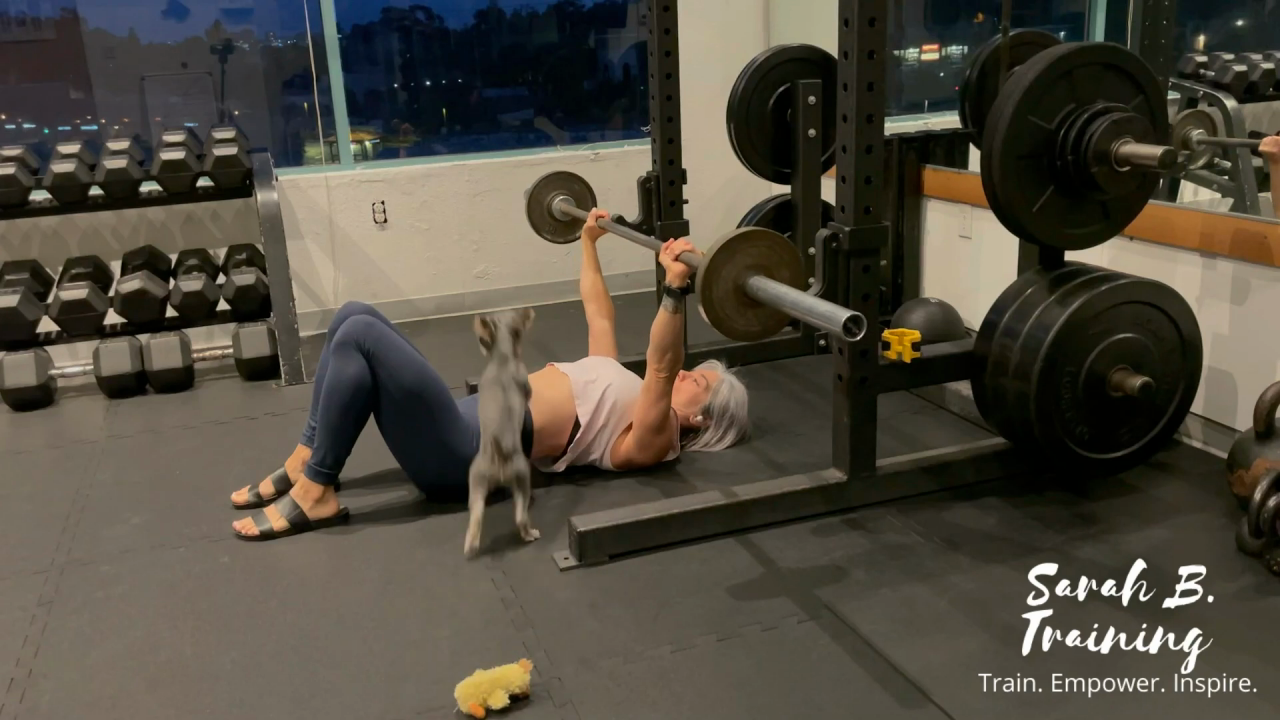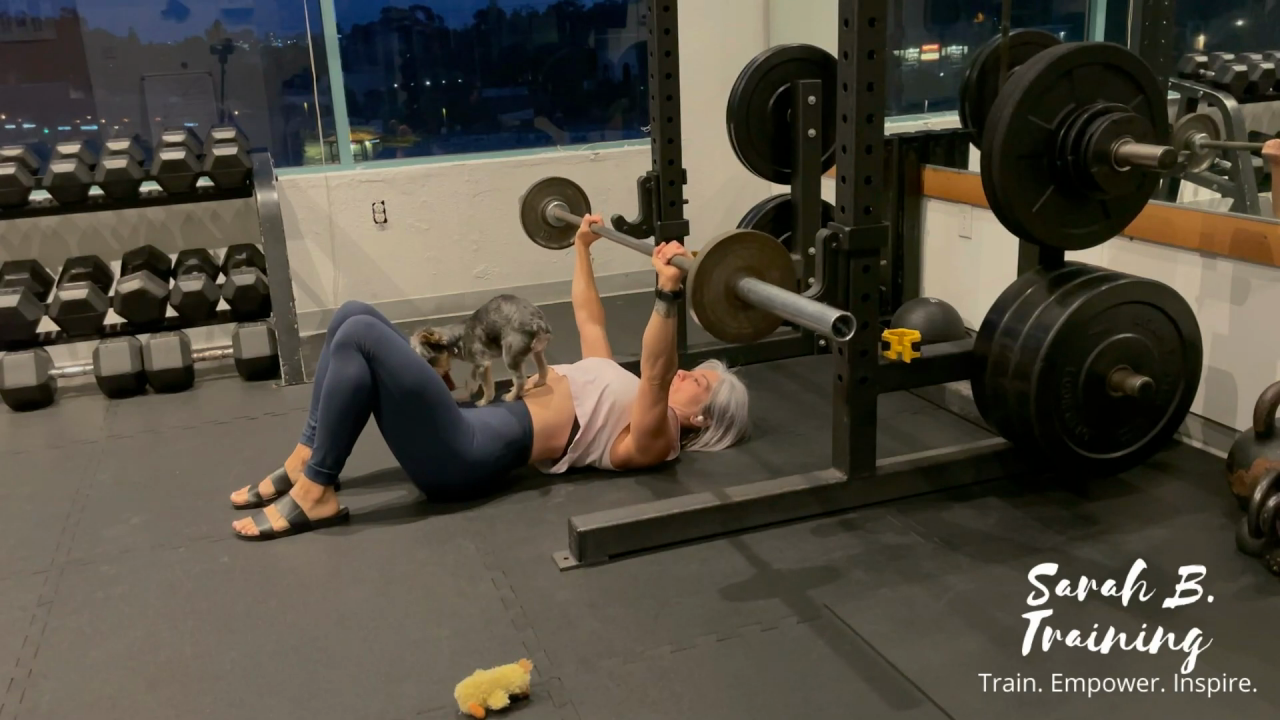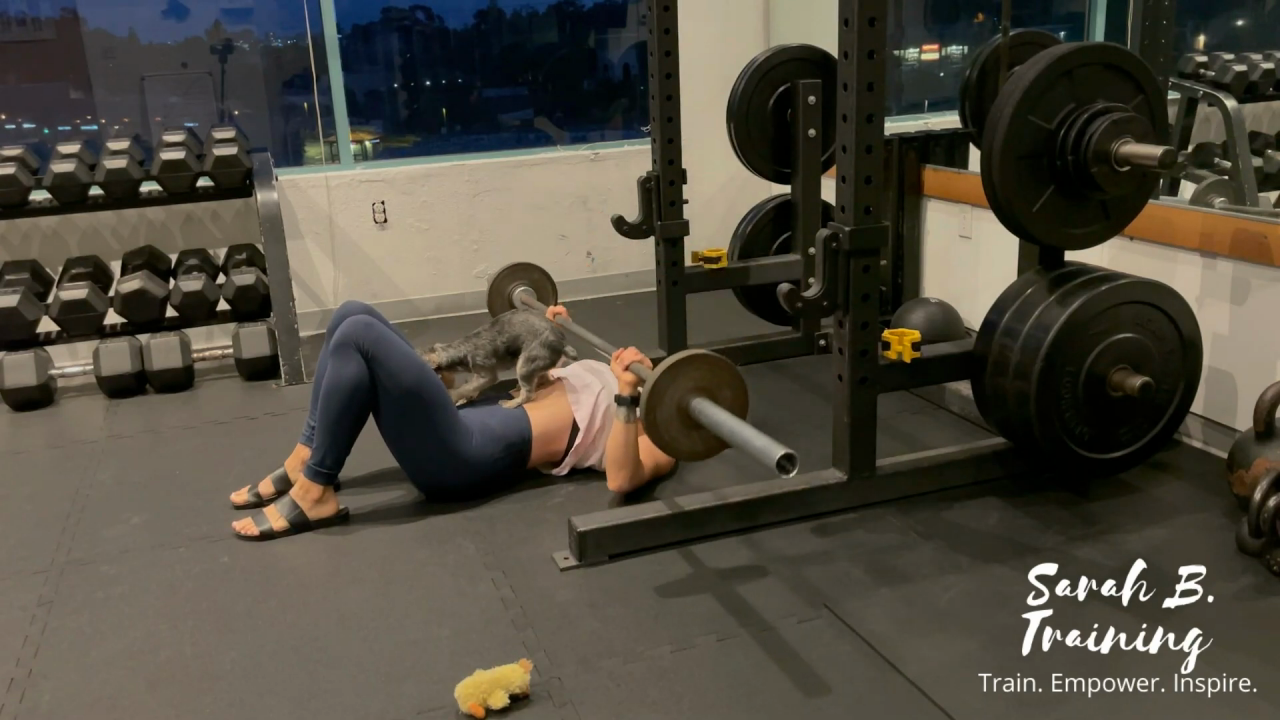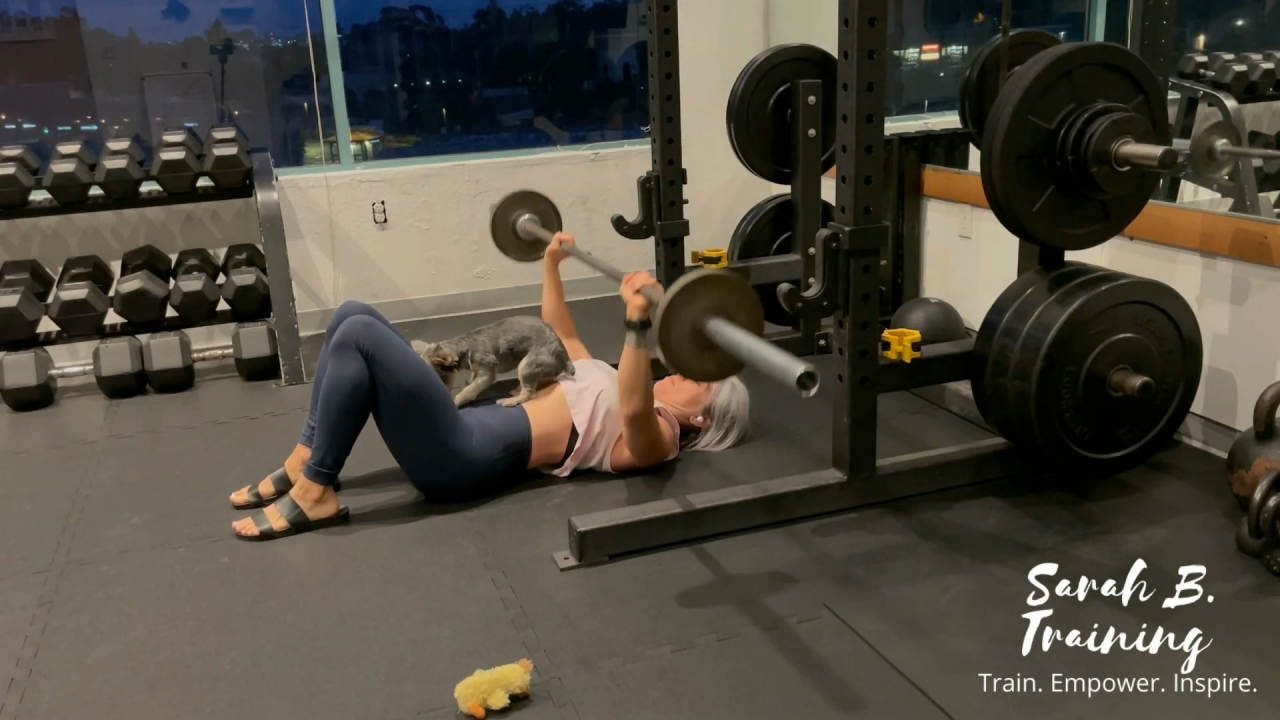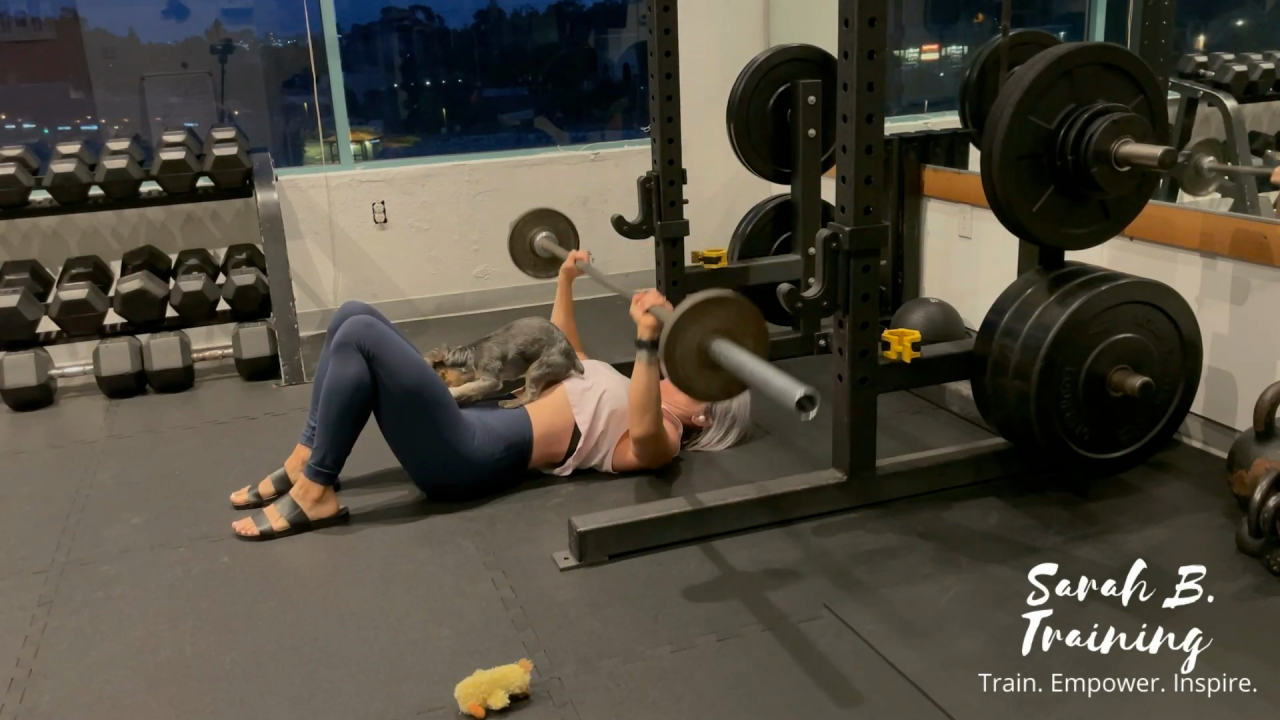
dt=0.7s
person 1, frame 1
left shoulder: (652, 438)
right shoulder: (622, 388)
left elbow: (663, 368)
right elbow: (600, 315)
left wrist: (676, 287)
right wrist: (589, 242)
left hip: (463, 452)
right hip: (463, 423)
left knee: (359, 335)
right knee: (354, 317)
left ankle: (315, 494)
right ankle: (304, 462)
person 1, frame 2
left shoulder: (653, 439)
right shoulder: (622, 389)
left elbow: (656, 373)
right elbow: (589, 320)
left wrist: (668, 292)
right wrist: (583, 248)
left hip: (465, 455)
right hip: (467, 420)
left knee: (359, 335)
right knee: (354, 315)
left ankle: (314, 493)
right ankle: (303, 462)
person 1, frame 3
left shoulder: (659, 440)
right shoulder: (631, 398)
left elbow: (622, 480)
left wrist: (629, 397)
left hip: (464, 456)
right hip: (467, 423)
left knee: (358, 334)
right knee: (353, 315)
left ankle: (313, 496)
right ankle: (300, 466)
person 1, frame 4
left shoulder: (656, 437)
right shoulder: (620, 388)
left elbow: (633, 409)
right elbow: (556, 330)
left wrist: (639, 321)
right wrist: (551, 265)
left hip: (467, 457)
right hip: (469, 424)
left knee: (358, 334)
right knee: (353, 314)
left ankle: (315, 494)
right ankle: (302, 464)
person 1, frame 5
left shoulder: (662, 440)
right shoulder: (625, 392)
left elbow: (642, 429)
right elbow: (561, 345)
left wrist: (650, 338)
right wrist: (565, 281)
left hip: (468, 456)
right hip: (472, 424)
left knee: (360, 333)
right knee: (353, 316)
left ankle: (315, 495)
right ankle: (303, 464)
